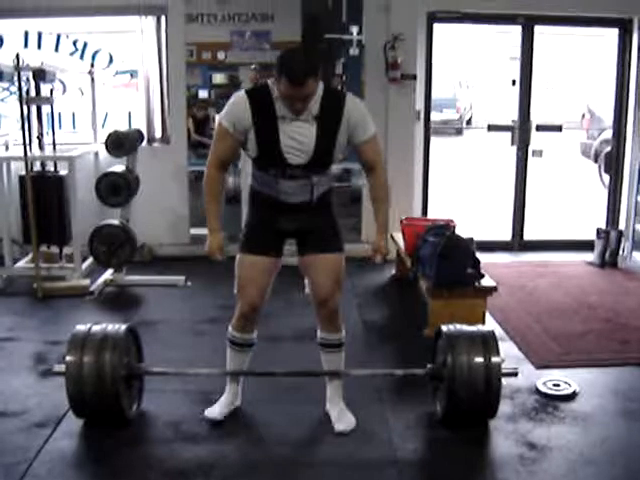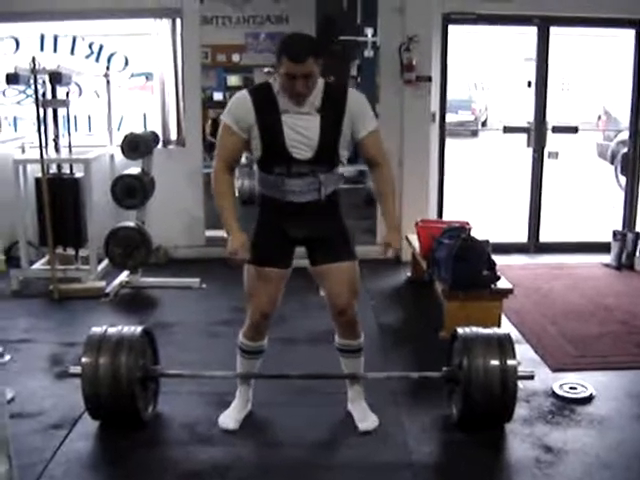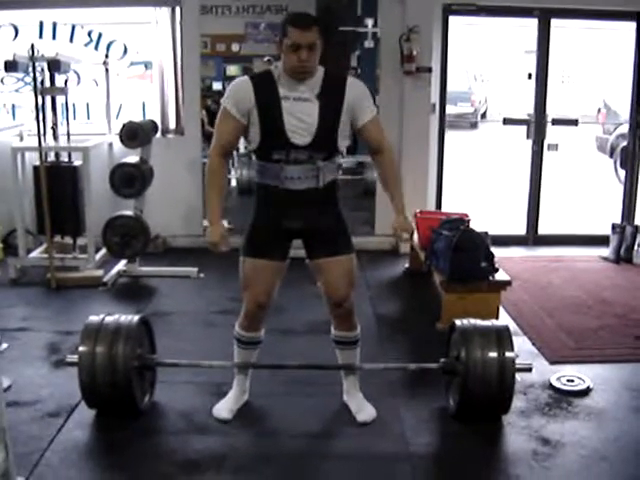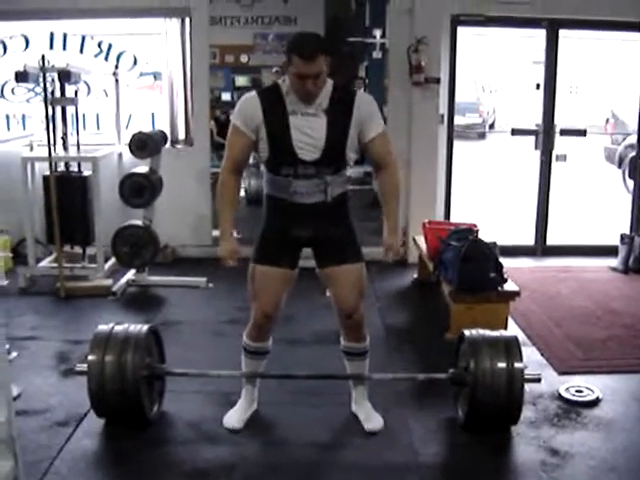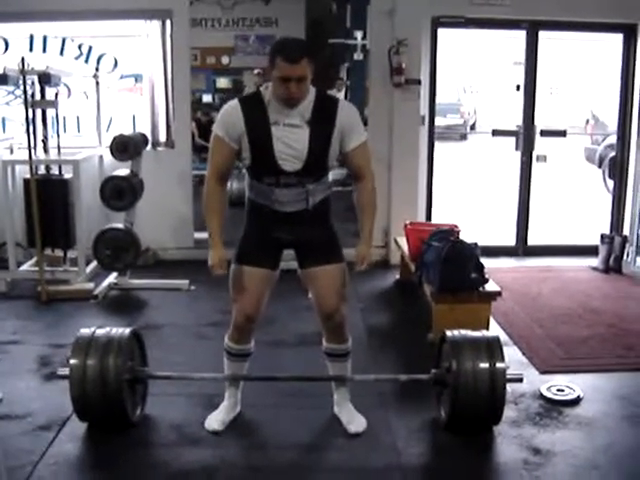
dt=1s
person 1, frame 1
left shoulder: (347, 108)
right shoulder: (245, 105)
left elbow: (374, 168)
right elbow: (217, 166)
left wrist: (381, 230)
right wrist: (214, 229)
left hip: (317, 213)
right hip: (265, 212)
left knee: (328, 304)
right knee: (248, 305)
left ankle: (335, 397)
right ankle: (231, 390)
person 1, frame 2
left shoulder: (349, 102)
right shoulder: (248, 103)
left elbow: (379, 164)
right elbow: (222, 168)
left wrist: (391, 225)
right wrist: (233, 229)
left hip: (326, 216)
right hip: (273, 218)
left knee: (345, 310)
right knee: (259, 314)
left ankle: (356, 397)
right ankle: (242, 396)
person 1, frame 3
left shoulder: (348, 90)
right shoulder: (247, 89)
left elbow: (381, 150)
right elbow: (218, 154)
left wrist: (399, 209)
right wrist: (214, 219)
left hip: (324, 208)
right hip: (271, 208)
left knee: (342, 303)
right knee: (254, 305)
left ankle: (351, 389)
right ankle: (239, 387)
person 1, frame 4
left shoulder: (358, 104)
right shoulder: (256, 105)
left elbow: (385, 166)
right elbow: (231, 171)
left wrist: (392, 228)
right wrist: (226, 233)
left hip: (334, 219)
right hip: (280, 220)
left knee: (352, 313)
right knee: (262, 315)
left ankle: (360, 398)
right ankle: (248, 396)
person 1, frame 5
left shoulder: (340, 113)
right shoulder: (238, 113)
left elbow: (363, 177)
right elbow: (216, 179)
left wrist: (366, 239)
right wrist: (216, 243)
left hip: (315, 222)
right hip: (262, 222)
left knee: (334, 314)
right knee: (243, 317)
left ankle: (342, 399)
right ankle: (231, 398)
